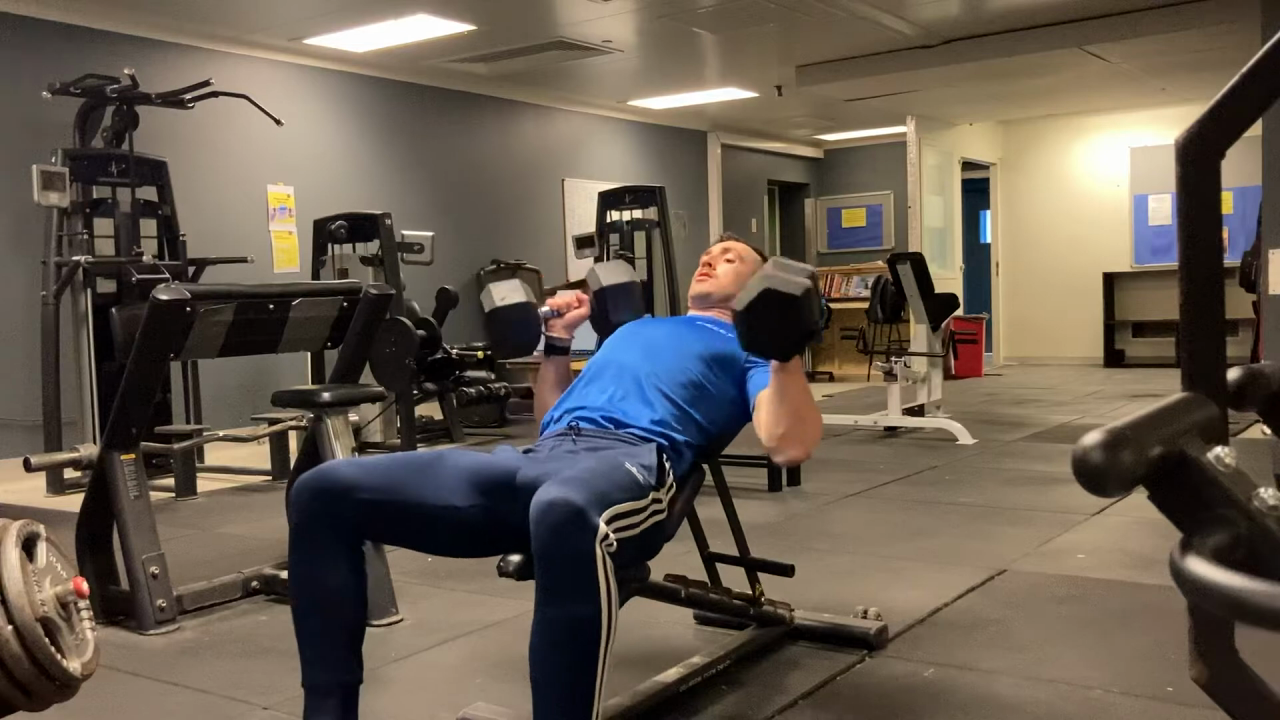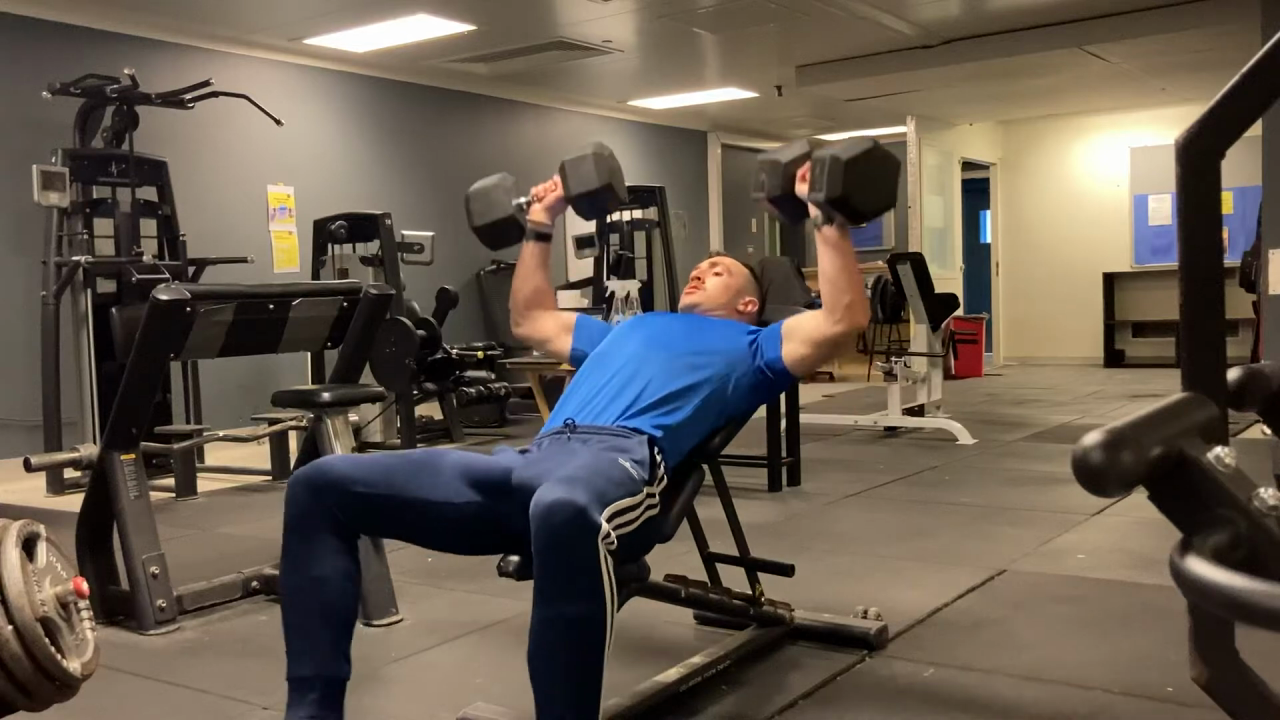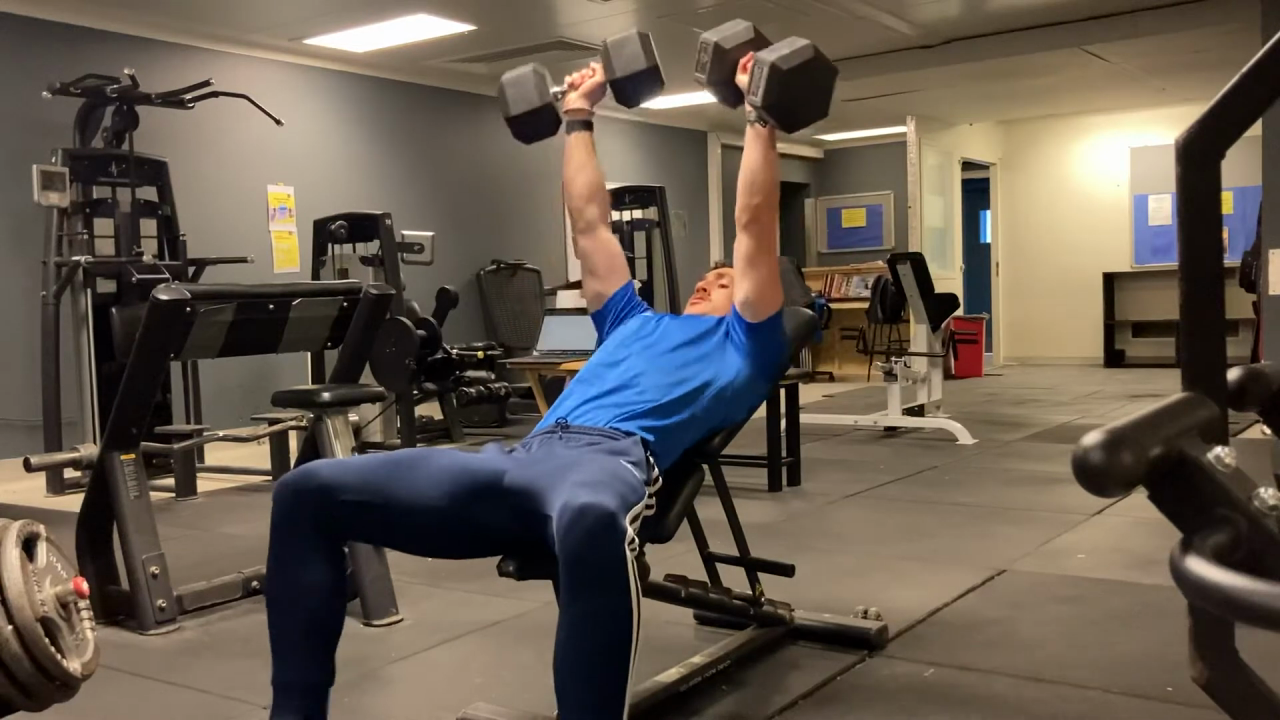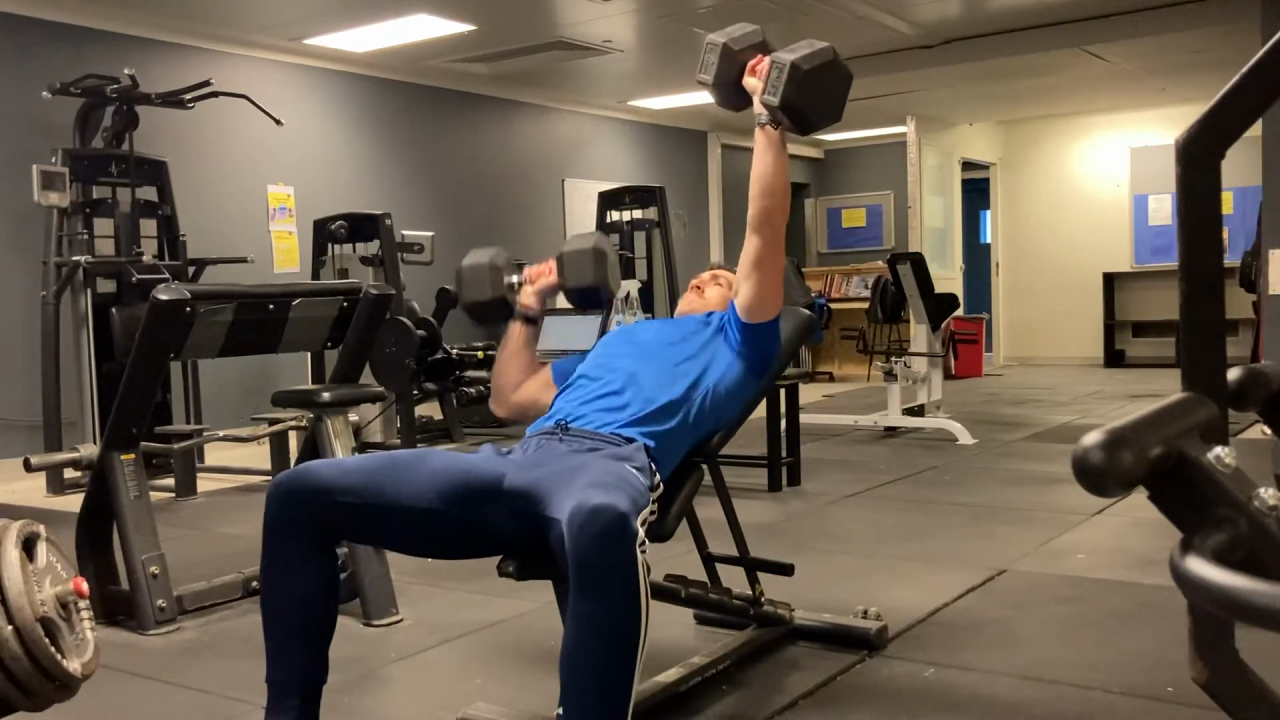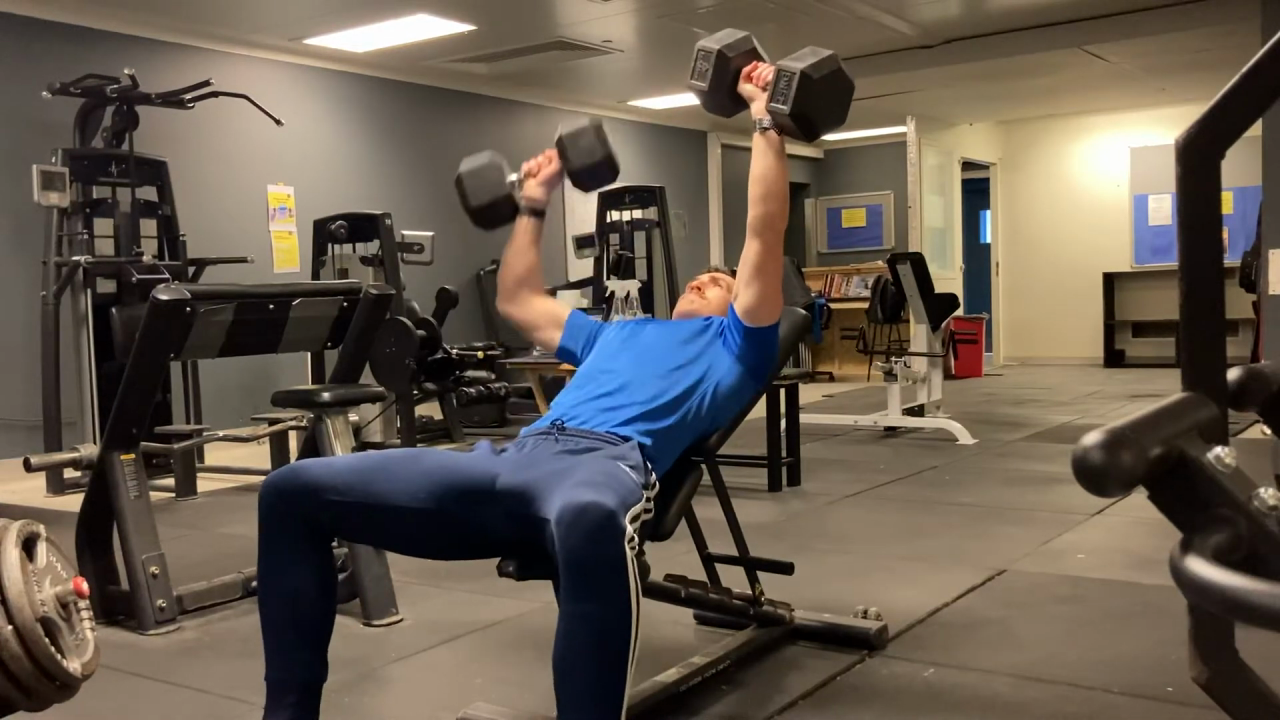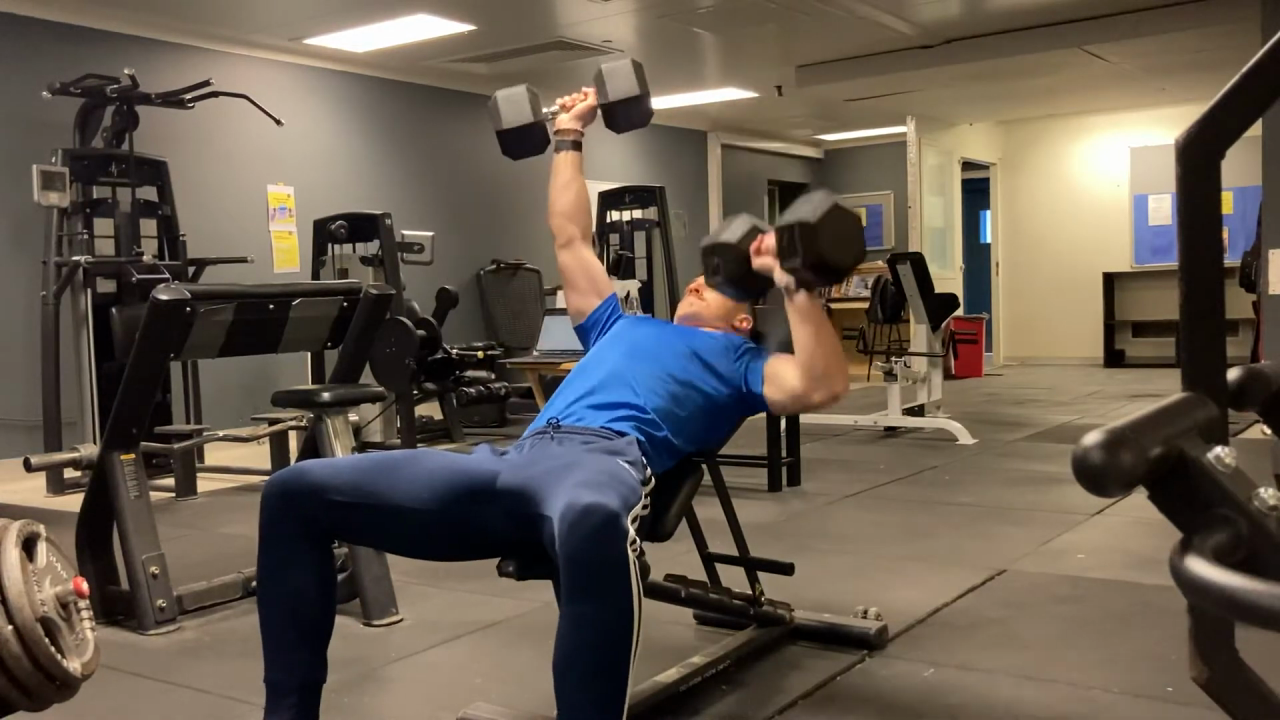
dt=0.7s
person 1, frame 1
left shoulder: (745, 353)
right shoulder: (632, 329)
left elbow: (791, 446)
right wrist: (557, 339)
left hip: (630, 462)
right hip: (536, 459)
left knee: (562, 512)
right knee: (325, 492)
person 1, frame 2
left shoulder: (748, 348)
right shoulder: (625, 330)
left elbow: (843, 320)
right elbow: (529, 321)
left wrist: (825, 214)
right wrist: (539, 226)
left hip: (622, 460)
right hip: (527, 461)
left knee: (562, 513)
right knee: (322, 486)
person 1, frame 3
left shoulder: (745, 345)
right shoulder: (636, 322)
left elbow: (755, 228)
right elbow: (592, 224)
left wrist: (759, 112)
right wrist: (579, 117)
left hip: (614, 458)
right hip: (521, 457)
left knee: (591, 520)
right knee: (309, 491)
person 1, frame 4
left shoulder: (735, 341)
right shoulder: (618, 340)
left elbow: (765, 233)
right elbow: (508, 398)
left wrist: (767, 115)
right wrist: (527, 309)
left hip: (614, 461)
right hip: (517, 461)
left knee: (600, 522)
right knee: (300, 493)
person 1, frame 5
left shoulder: (734, 345)
right shoulder: (617, 335)
left elbow: (764, 236)
right elbow: (517, 299)
left wrist: (765, 118)
right wrist: (534, 201)
left hip: (609, 461)
right hip: (515, 458)
left knee: (586, 520)
right knee: (294, 491)
person 1, frame 6
left shoulder: (739, 360)
right shoulder: (621, 328)
left elbow: (822, 383)
right elbow: (571, 240)
left wrist: (791, 282)
right wrist: (568, 135)
left hip: (604, 458)
right hip: (511, 459)
left knee: (591, 523)
right knee: (296, 493)
